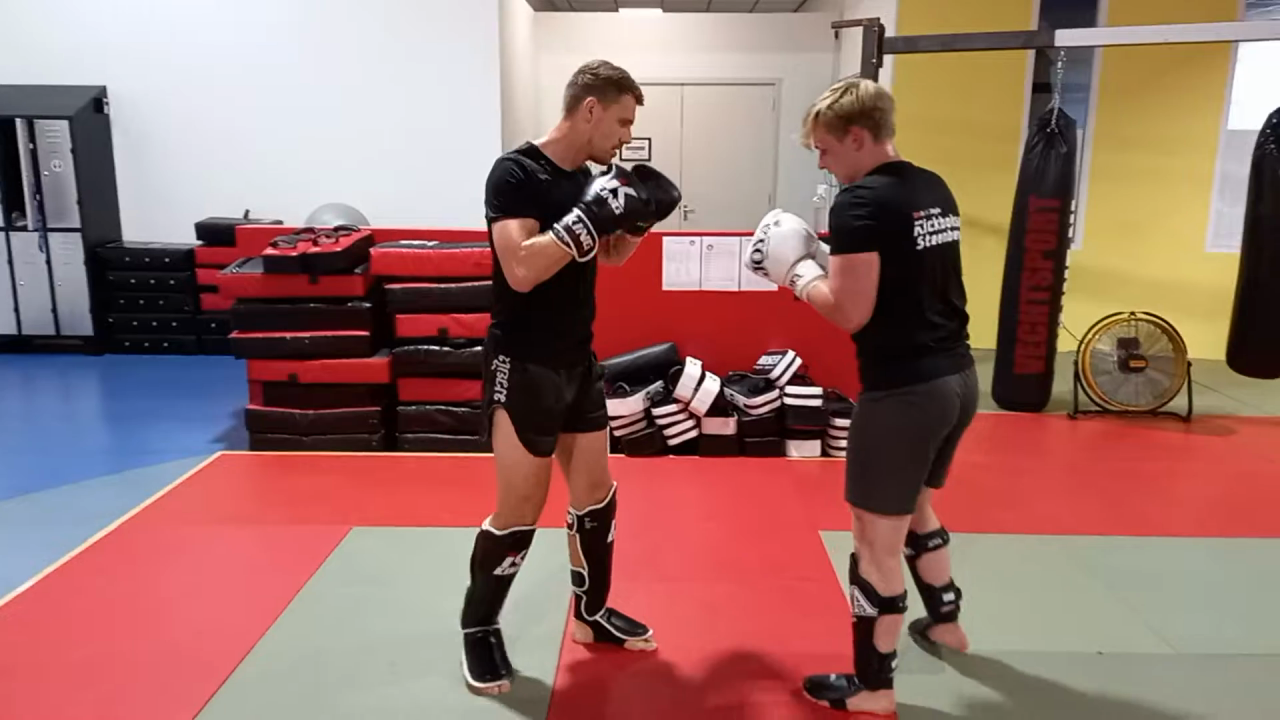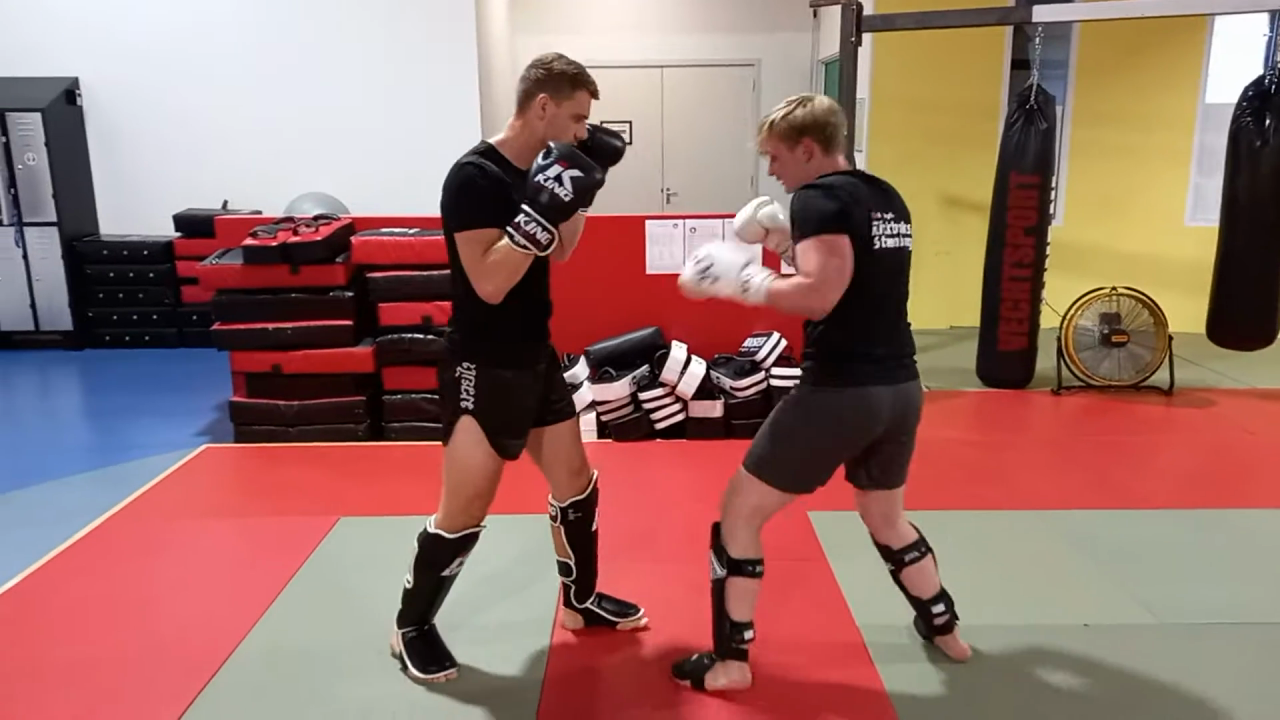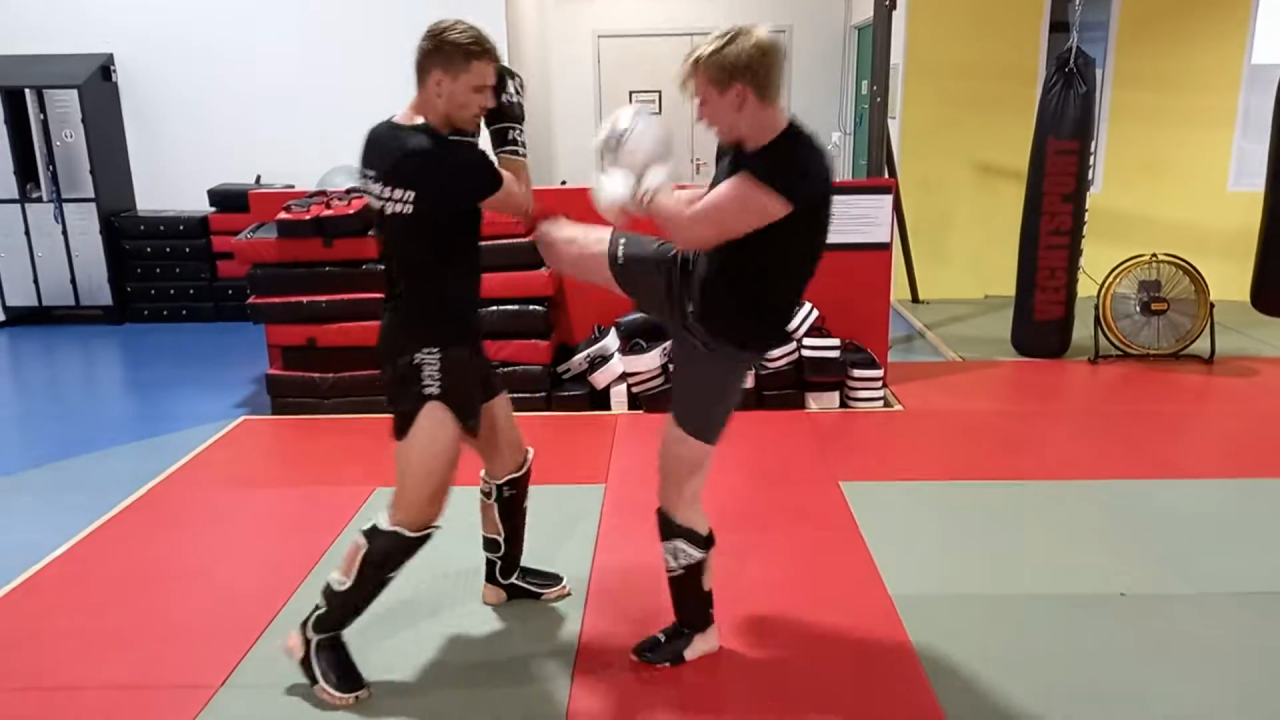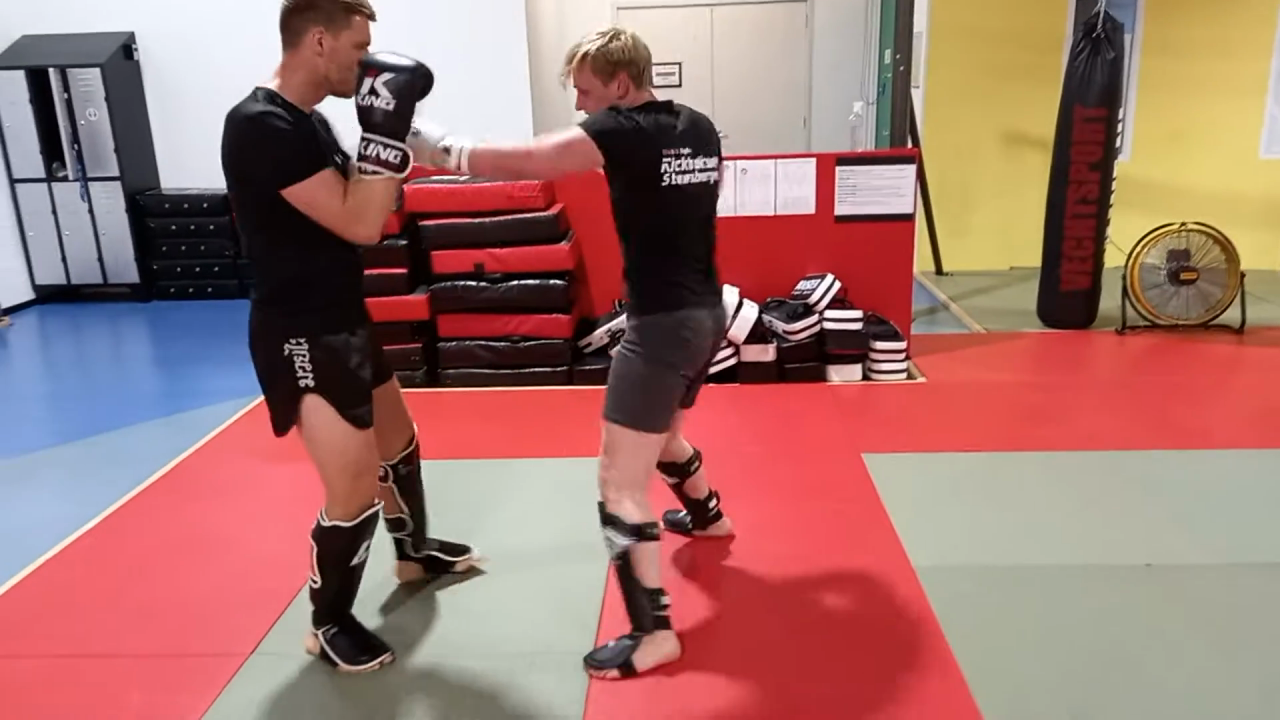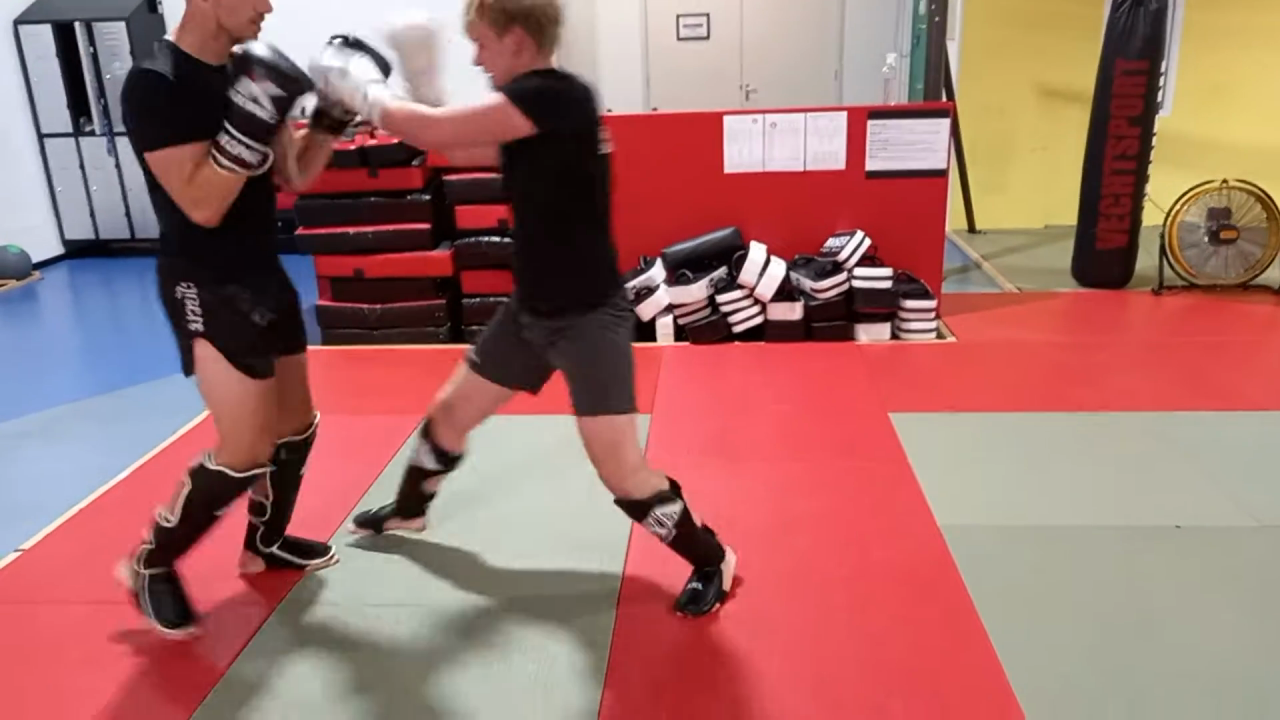
dt=0.7s
person 1, frame 1
left shoulder: (584, 176)
right shoulder: (515, 173)
left elbow: (608, 256)
right elbow: (520, 269)
left wrist: (634, 218)
right wrist: (591, 215)
left hip: (577, 359)
right hip: (523, 365)
left knee: (595, 494)
right knee: (518, 512)
left ankle: (591, 614)
right ankle: (478, 629)
person 1, frame 2
left shoulder: (533, 171)
right shoulder: (474, 176)
left elbow: (559, 252)
right elbow: (488, 284)
left wrist: (584, 184)
right wrist: (541, 205)
left hip: (534, 357)
right hip: (481, 369)
left knee: (576, 484)
right knee: (463, 515)
left ankle: (582, 600)
right ankle: (411, 627)
person 1, frame 3
left shoulder: (385, 141)
right shoulder: (446, 159)
right elbow: (522, 205)
left wrist: (487, 124)
right wrist: (508, 129)
left hip: (447, 338)
right hip: (429, 349)
left knee: (510, 457)
right knee: (415, 513)
left ankle: (504, 572)
right ankle: (321, 631)
person 1, frame 4
left shoulder: (303, 121)
right shoulder: (262, 127)
left elbow: (353, 202)
right elbow: (360, 224)
left wrist: (380, 130)
right wrist: (387, 129)
left hip: (339, 321)
right hip: (301, 338)
left knee: (398, 440)
right knee: (353, 493)
left ankle: (416, 550)
right ankle: (331, 624)
person 1, frame 5
left shoulder: (246, 69)
right shoulder: (154, 84)
left elbow: (297, 174)
right elbow: (202, 207)
left wrist: (335, 106)
right wrist: (250, 117)
left hip: (263, 273)
right hip: (206, 287)
left knee: (294, 422)
right knee: (246, 447)
left ankle: (266, 540)
right ankle: (153, 566)
person 2, frame 1
left shoulder: (860, 202)
right shoulder: (934, 189)
left elbow: (850, 313)
left wrist: (796, 269)
right wrist: (822, 258)
left hip: (903, 393)
right hip: (957, 380)
left knee: (877, 543)
right knee: (913, 505)
right ankle: (944, 619)
person 2, frame 2
left shoulder: (820, 198)
right shoulder: (887, 200)
left elbow: (818, 297)
left wrist: (737, 279)
right wrist: (784, 236)
left hip: (838, 394)
right hip: (902, 388)
left knee: (739, 514)
right knee: (884, 515)
left ankle: (730, 660)
right ankle: (943, 626)
person 2, frame 3
left shoulder: (795, 166)
right shoulder: (741, 143)
left elbow: (692, 226)
left wrist: (636, 194)
right wrist: (643, 197)
left hip: (727, 337)
right hip: (691, 282)
left knee: (679, 488)
right knee: (565, 243)
left ankle: (696, 627)
person 2, frame 4
left shoulder: (622, 128)
right shoulder: (700, 128)
left elbow: (523, 160)
left wrist: (441, 146)
left hip: (665, 326)
right hip: (699, 318)
left knee: (618, 480)
right knee: (658, 434)
left ankle: (652, 631)
right ankle: (706, 513)
person 2, frame 5
left shoulder: (554, 98)
right shoulder: (528, 100)
left elbow: (432, 133)
right elbow: (457, 146)
left wrist: (361, 88)
right wrist: (420, 84)
left hip: (589, 318)
right hip: (531, 310)
left knee: (622, 472)
right knee: (447, 412)
left ankle: (710, 559)
right ankle: (408, 509)
